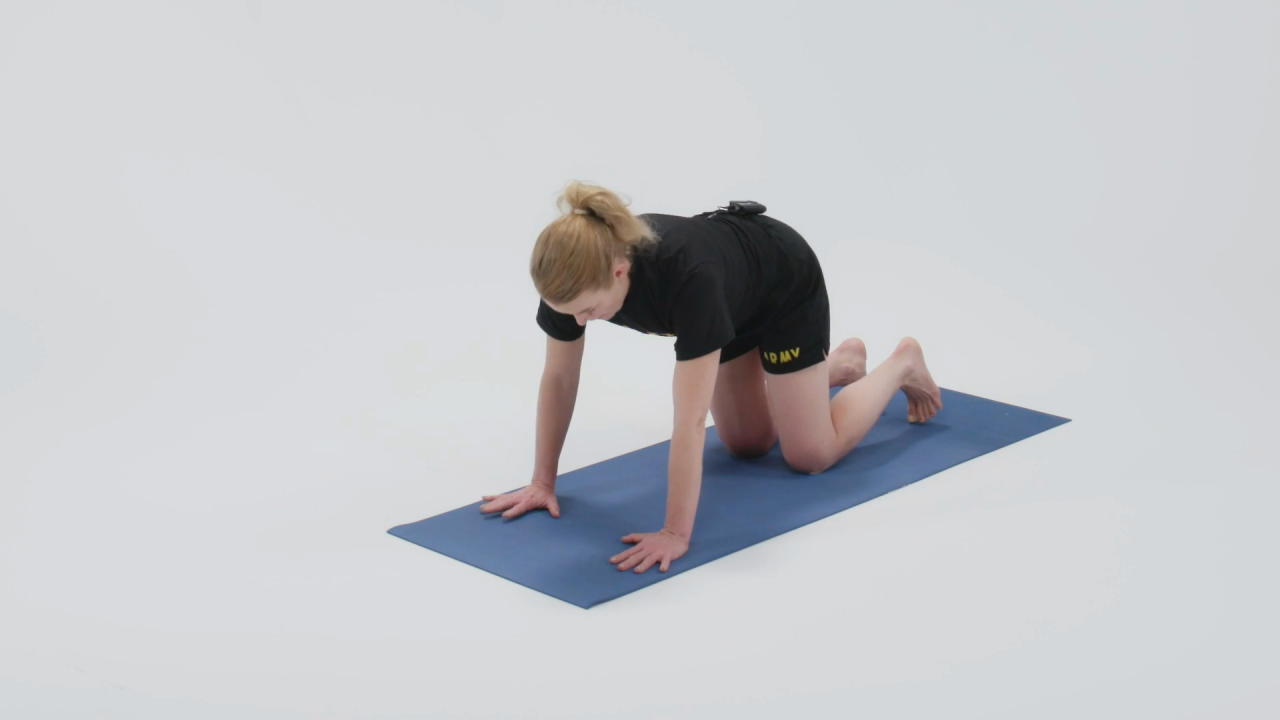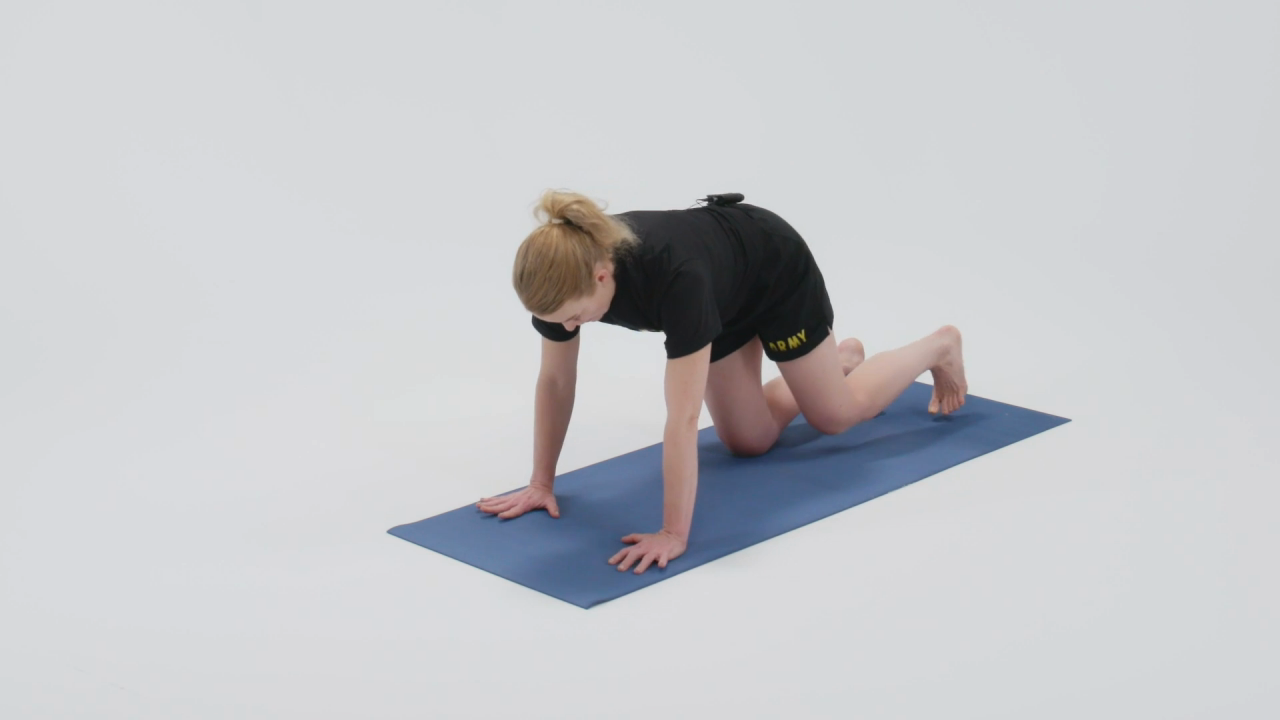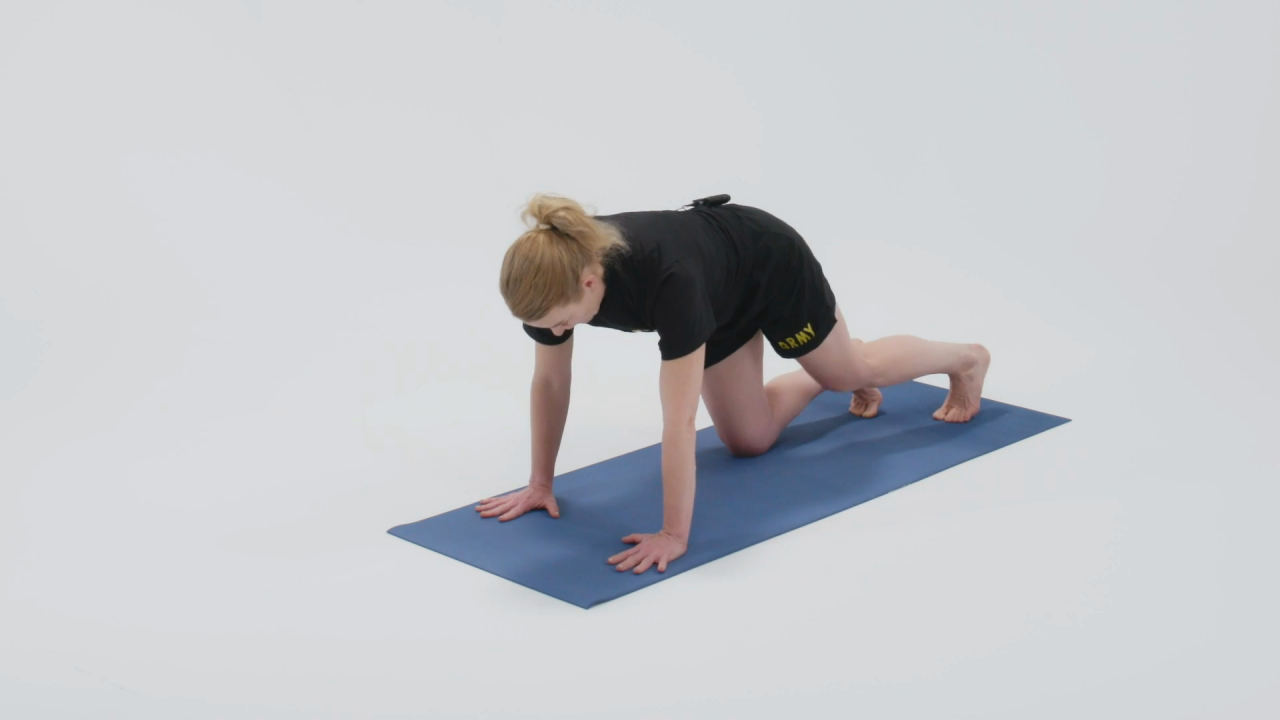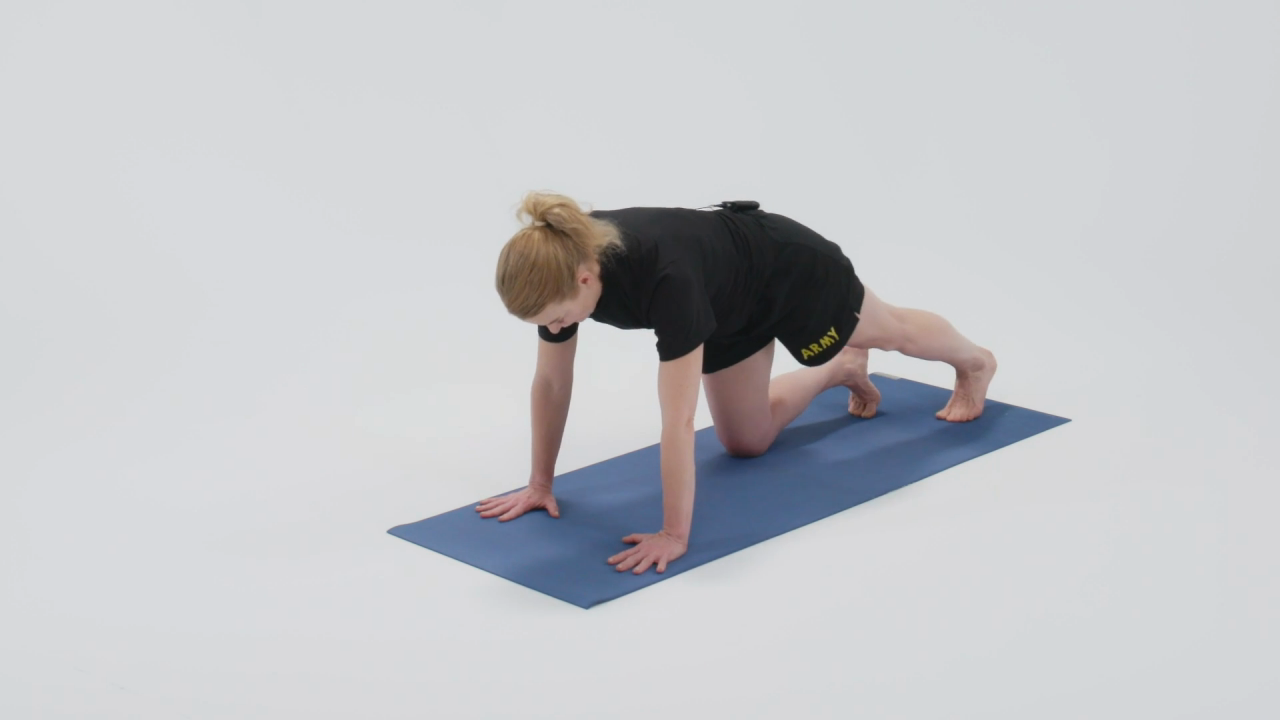
dt=0.5s
person 1, frame 1
left shoulder: (688, 278)
right shoulder: (576, 272)
left elbow: (690, 421)
right elbow: (558, 379)
left wrist: (676, 533)
right wrist: (543, 481)
left hip: (786, 286)
right hip: (733, 297)
left knee: (810, 454)
right knee: (747, 444)
left ankle: (901, 365)
right ankle: (839, 364)
person 1, frame 2
left shoulder: (675, 275)
right shoulder: (564, 270)
left elbow: (683, 417)
right elbow: (555, 381)
left wrist: (674, 533)
right wrist: (541, 482)
left hip: (776, 271)
right hip: (726, 292)
left knee: (833, 415)
right knee: (748, 441)
left ankle: (938, 346)
right ankle: (840, 360)
person 1, frame 3
left shoulder: (667, 277)
right shoulder: (555, 272)
left elbow: (680, 420)
right elbow: (549, 383)
left wrist: (674, 535)
right wrist: (540, 482)
left hip: (770, 266)
right hip: (720, 295)
left knee: (855, 367)
right knee: (749, 439)
left ankle: (966, 359)
right ankle: (831, 376)
person 1, frame 4
left shoulder: (665, 277)
right shoulder: (559, 266)
left elbow: (678, 420)
right elbow: (551, 382)
left wrist: (675, 535)
right wrist: (540, 483)
left hip: (791, 271)
right hip: (732, 304)
left knee: (890, 331)
right knee: (746, 442)
left ankle: (974, 362)
right ankle: (842, 368)
